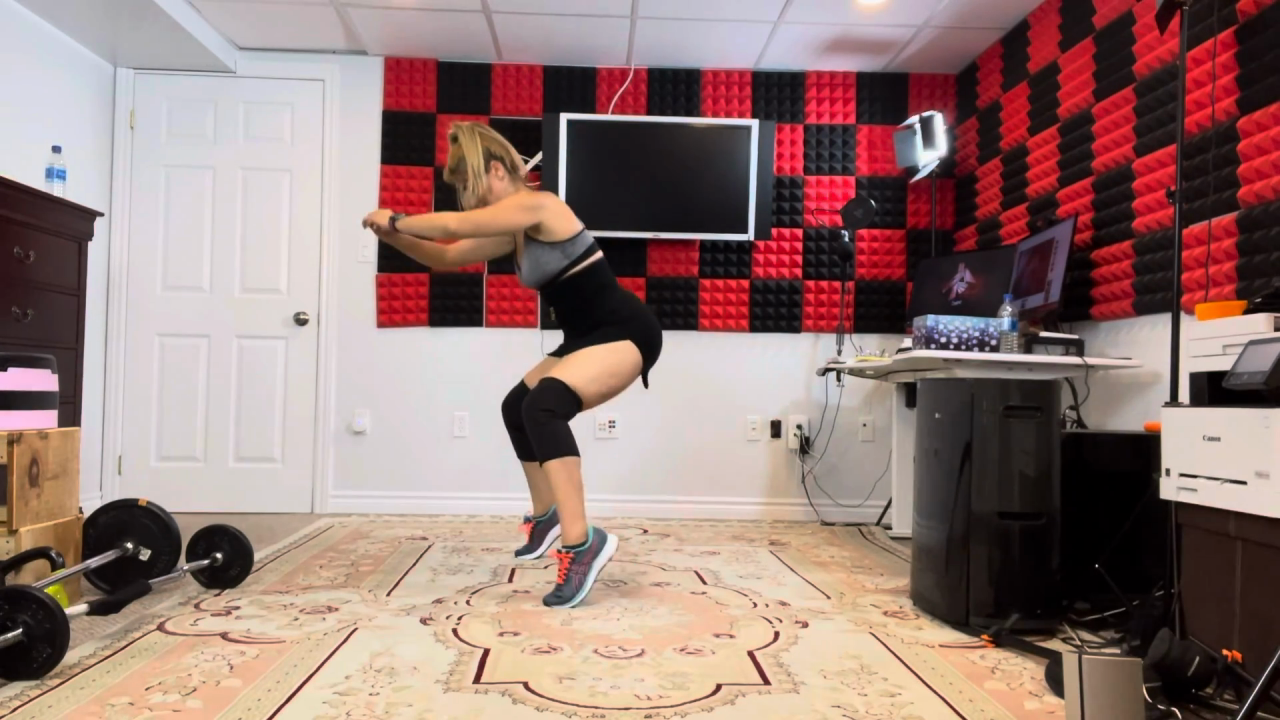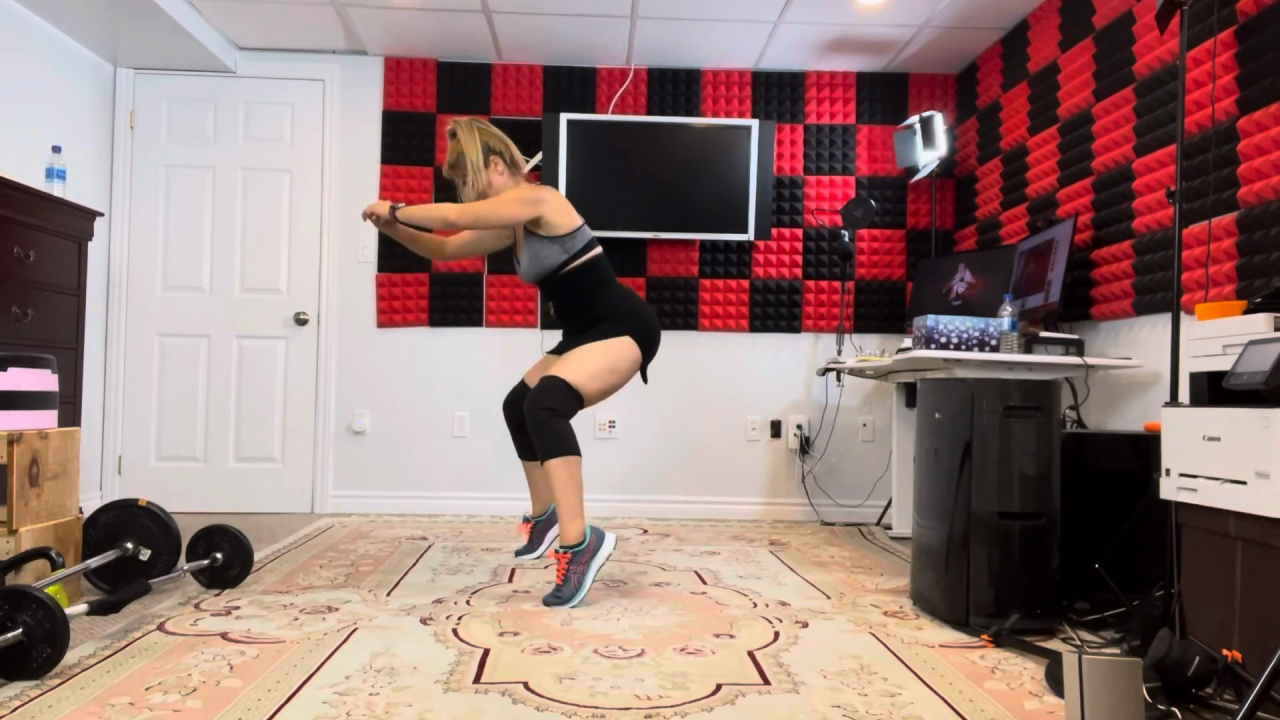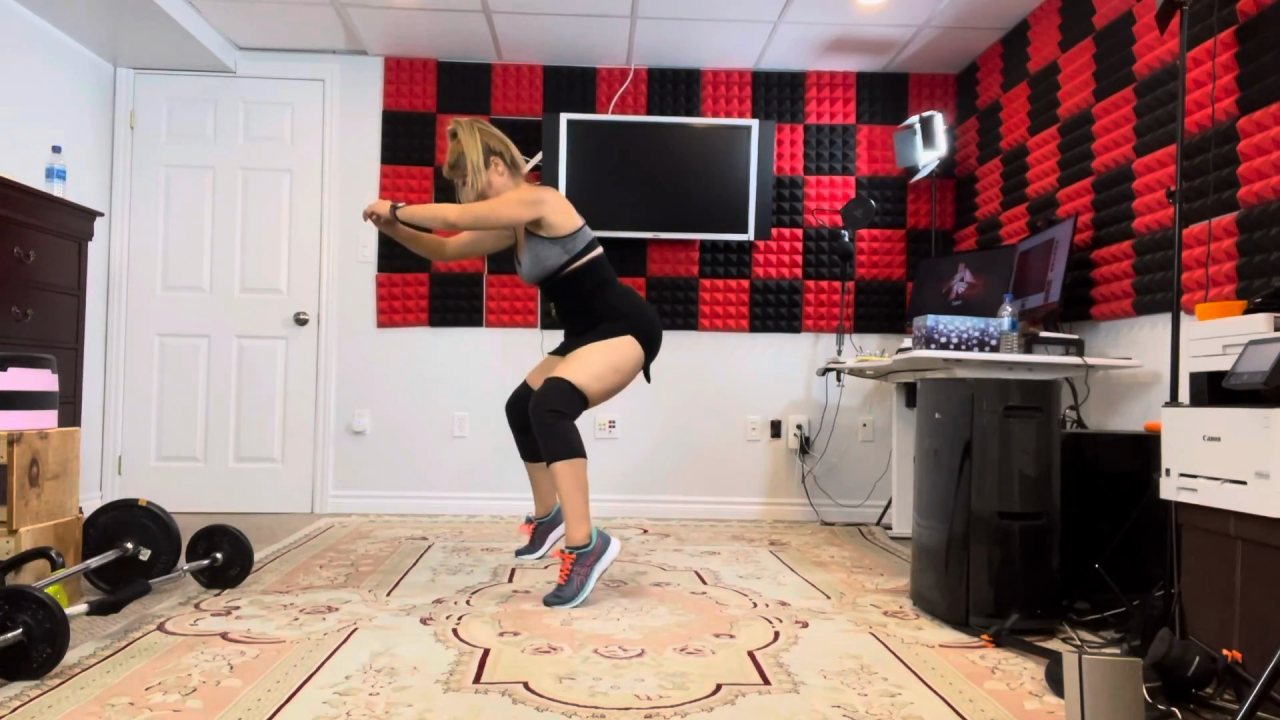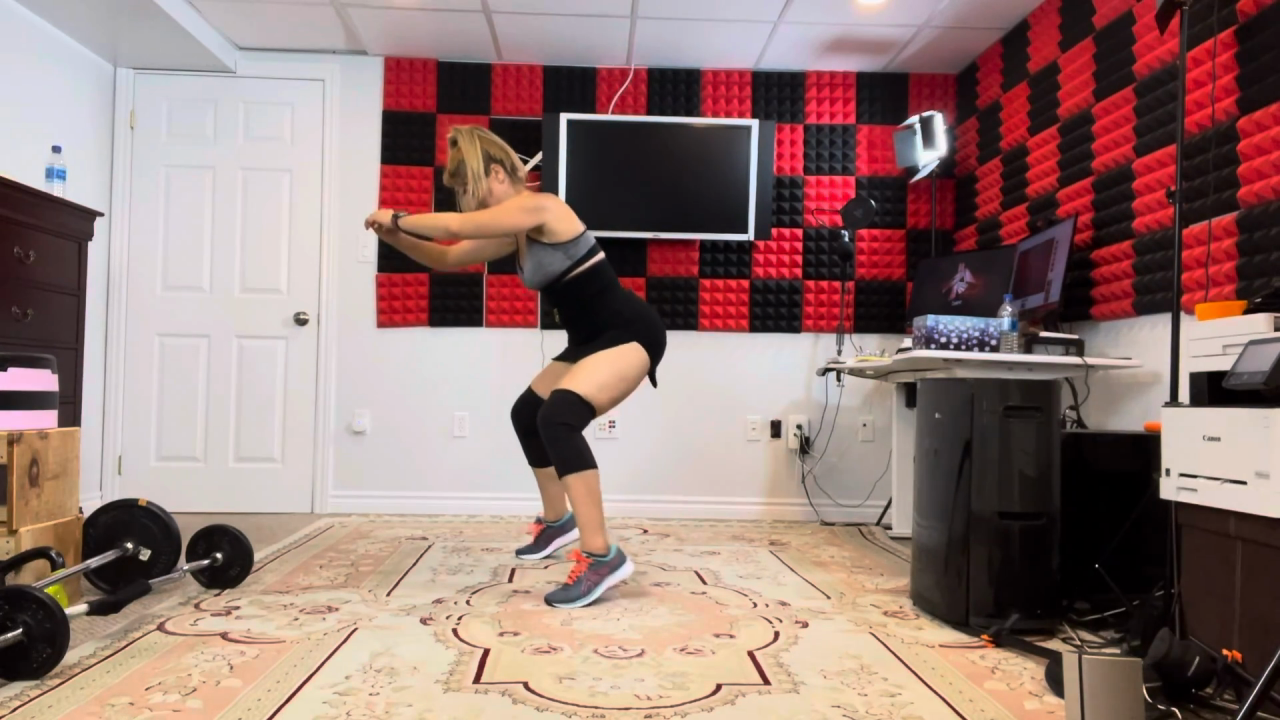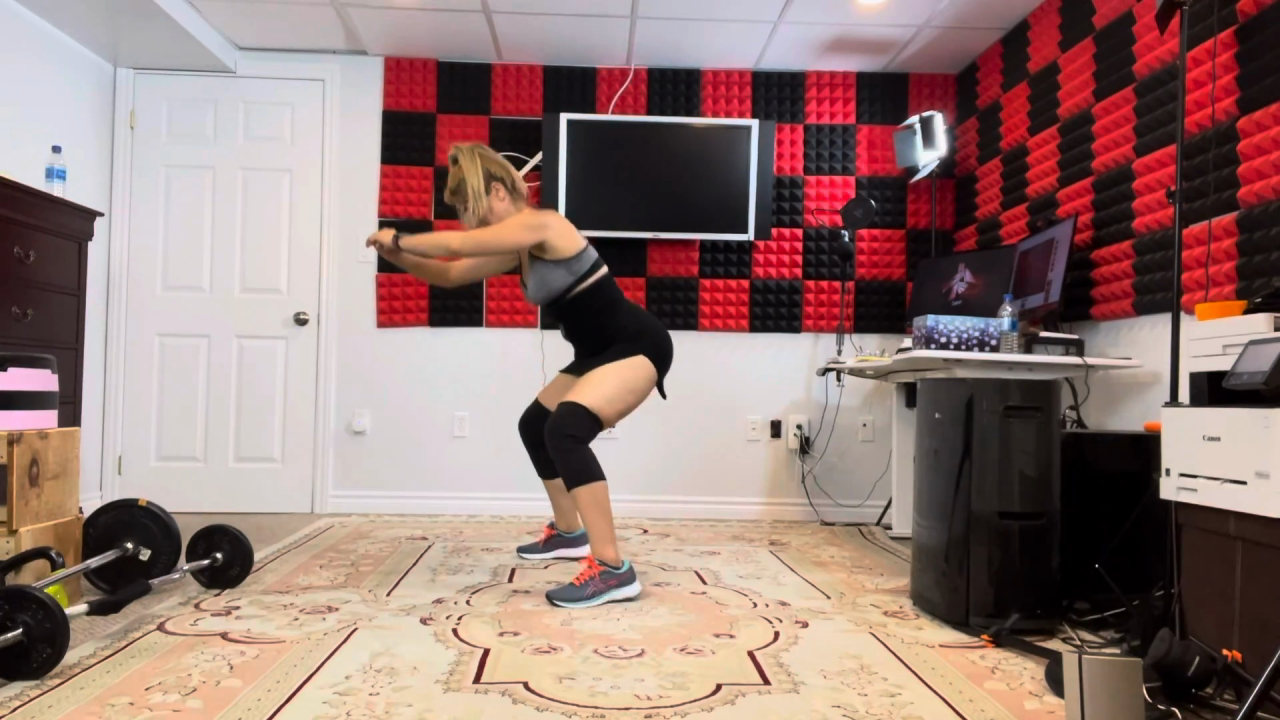
dt=0.1s
person 1, frame 1
left shoulder: (537, 204)
right shoulder: (516, 228)
left elbow: (454, 226)
right elbow: (448, 256)
left wrist: (395, 221)
right wrist: (393, 233)
left hip: (625, 331)
right hip: (591, 335)
left knee: (542, 407)
right knee: (517, 408)
left ankle: (582, 541)
right ankle: (545, 518)
person 1, frame 2
left shoulder: (538, 199)
right shoulder: (514, 222)
left elbow: (454, 216)
right elbow: (447, 248)
left wrist: (395, 210)
right wrist: (393, 226)
left hip: (624, 327)
right hip: (590, 331)
left knee: (545, 405)
right knee: (519, 406)
left ankle: (579, 540)
right ankle: (544, 517)
person 1, frame 3
left shoulder: (538, 199)
right shoulder: (514, 223)
left elbow: (454, 217)
right elbow: (447, 249)
left wrist: (396, 210)
right wrist: (393, 226)
left hip: (626, 326)
right hip: (591, 331)
left knee: (549, 407)
right knee: (521, 408)
left ankle: (585, 542)
right ankle: (547, 517)
person 1, frame 4
left shoulder: (539, 207)
right shoulder: (517, 230)
left elbow: (456, 226)
right elbow: (449, 257)
left wrist: (397, 220)
right wrist: (396, 234)
left hip: (631, 332)
right hip: (595, 337)
left knee: (559, 418)
right knee: (529, 413)
left ankle: (600, 555)
right ankle: (557, 522)
person 1, frame 5
left shoulder: (541, 223)
right shoulder: (520, 245)
left elbow: (457, 243)
right elbow: (450, 273)
left wrist: (398, 238)
right wrist: (397, 253)
left hip: (637, 344)
right hip: (601, 349)
left knee: (566, 429)
right knee: (535, 423)
left ankle: (612, 567)
right ankle: (568, 531)
